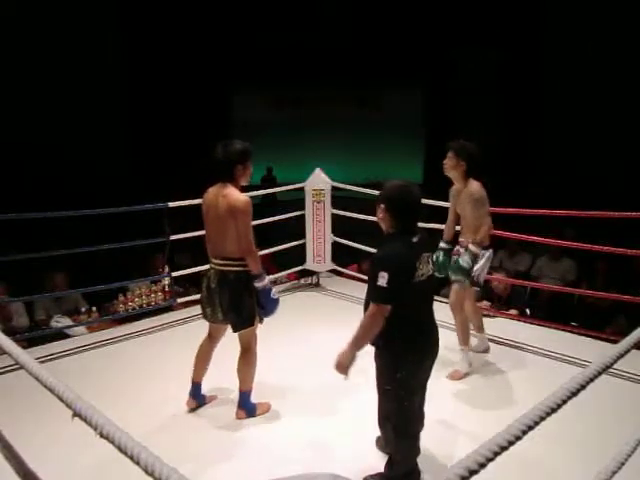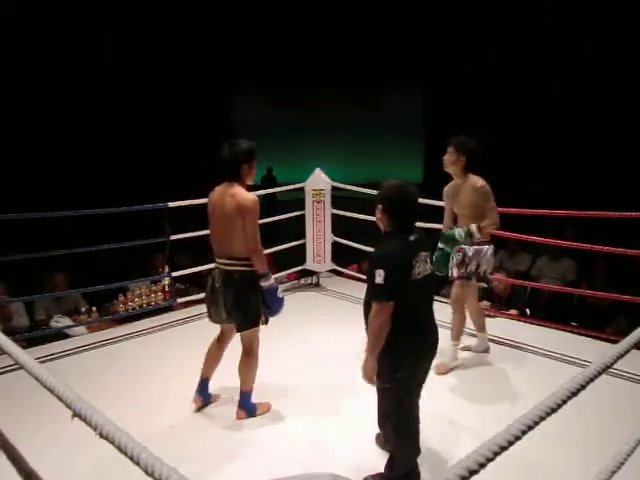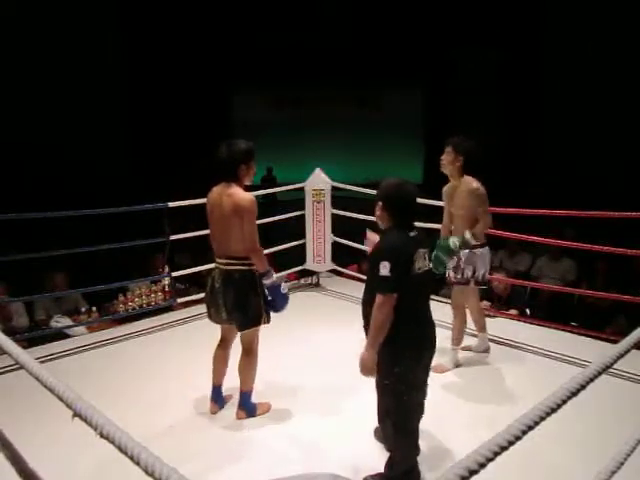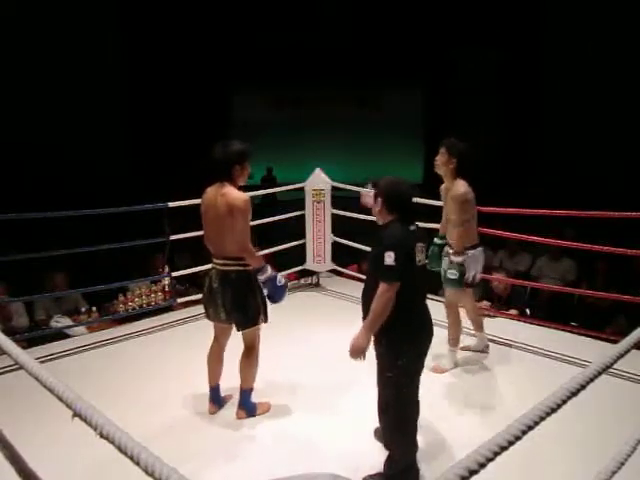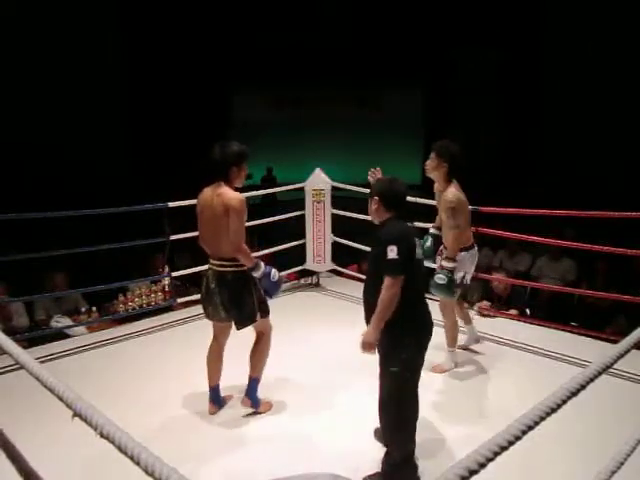
dt=0.2s
person 1, frame 1
left shoulder: (390, 255)
right shoulder: (420, 243)
left elbow: (378, 312)
left wrist: (351, 351)
left hip: (399, 349)
right hip: (424, 341)
left knee: (396, 409)
right knee: (409, 404)
right ankle: (398, 443)
person 1, frame 2
left shoulder: (387, 253)
right shoulder: (420, 243)
left elbow: (381, 310)
left wrist: (371, 356)
left hip: (400, 347)
right hip: (424, 339)
left knee: (395, 408)
right knee: (406, 402)
right ankle: (396, 440)
person 1, frame 3
left shoulder: (389, 246)
right shoulder: (418, 240)
left elbow: (385, 303)
left wrist: (371, 348)
left hip: (399, 342)
right hip: (422, 336)
left knee: (396, 405)
right knee: (409, 400)
right ankle: (393, 434)
person 1, frame 4
left shoulder: (392, 238)
right shoulder: (411, 232)
left elbow: (388, 290)
left wrist: (365, 332)
right wrist: (380, 219)
left hip: (398, 334)
right hip: (416, 328)
left knee: (395, 398)
right knee: (404, 394)
right ankle: (394, 435)
person 1, frame 5
left shoulder: (391, 234)
right shoulder: (400, 228)
left elbow: (393, 284)
left wrist: (373, 328)
right wrist: (382, 184)
left hip: (401, 330)
right hip: (412, 325)
left knee: (396, 395)
right knee: (403, 390)
right ankle: (393, 432)
person 2, frame 1
left shoulder: (209, 195)
right shoulder: (240, 201)
right elbow: (248, 249)
right wrist: (262, 281)
left hip: (215, 274)
right hip: (237, 278)
left knee: (212, 337)
right knee: (248, 343)
left ankle: (195, 395)
right ankle: (245, 406)
person 2, frame 2
left shoulder: (215, 195)
right shoulder: (248, 200)
right elbow: (254, 249)
right wrist: (268, 280)
left hip: (220, 274)
right hip: (242, 277)
left knee: (224, 335)
right knee: (250, 344)
left ankle: (202, 393)
right ankle: (245, 406)
person 2, frame 3
left shoulder: (213, 195)
right shoulder: (245, 200)
right elbow: (253, 248)
right wrist: (269, 278)
left hip: (220, 274)
right hip: (242, 277)
left knee: (226, 338)
right knee: (249, 344)
left ankle: (216, 397)
right ankle: (245, 406)
person 2, frame 4
left shoulder: (207, 195)
right shoulder: (239, 199)
left elbow: (207, 239)
right elbow: (244, 247)
right wrist: (265, 271)
left hip: (217, 274)
right hip: (238, 277)
left knee: (220, 339)
right knee: (251, 342)
left ankle: (214, 398)
right ankle: (245, 405)
person 2, frame 5
left shoulder: (204, 196)
right shoulder: (235, 200)
left elbow: (203, 240)
right elbow: (237, 247)
right wrist: (259, 268)
left hip: (214, 274)
right hip: (235, 277)
left knee: (219, 338)
right knee: (264, 331)
left ankle: (215, 399)
right ankle: (251, 396)
person 3, frame 1
left shoulder: (474, 191)
right shoulder: (455, 190)
left elbow: (486, 227)
left wrist: (470, 256)
right wrist: (444, 248)
left hip: (477, 252)
right hip: (464, 249)
left knee: (455, 301)
right knee: (467, 299)
left ankle: (464, 361)
right ankle: (482, 342)
person 3, frame 2
left shoulder: (479, 187)
right shoulder: (449, 189)
left elbow: (494, 221)
left wrist: (467, 234)
right wrist: (443, 248)
left hip: (478, 248)
right hip: (461, 247)
left knee: (457, 298)
right knee: (470, 298)
left ankle: (452, 355)
right ankle: (482, 342)
person 3, frame 3
left shoulder: (474, 189)
right shoulder: (447, 190)
left elbow: (485, 224)
left wrist: (460, 241)
right wrist: (441, 246)
left hip: (474, 251)
right hip: (458, 250)
left knee: (458, 303)
right knee: (471, 299)
left ankle: (452, 357)
right ankle: (483, 342)
person 3, frame 4
left shoulder: (460, 192)
right shoulder: (444, 188)
left elbow: (463, 231)
left wrist: (456, 262)
right wrist: (438, 244)
left hip: (466, 253)
right hip: (453, 250)
left knee: (451, 303)
right knee: (466, 299)
left ankle: (451, 357)
right ankle: (481, 342)
person 3, frame 5
left shoulder: (452, 197)
right shoulder: (438, 186)
left elbow: (455, 236)
left wrist: (447, 268)
right wrist: (432, 236)
left hip: (462, 253)
right hip: (450, 249)
left knee: (447, 304)
right knee: (450, 297)
left ankle: (450, 357)
right ankle: (472, 334)
